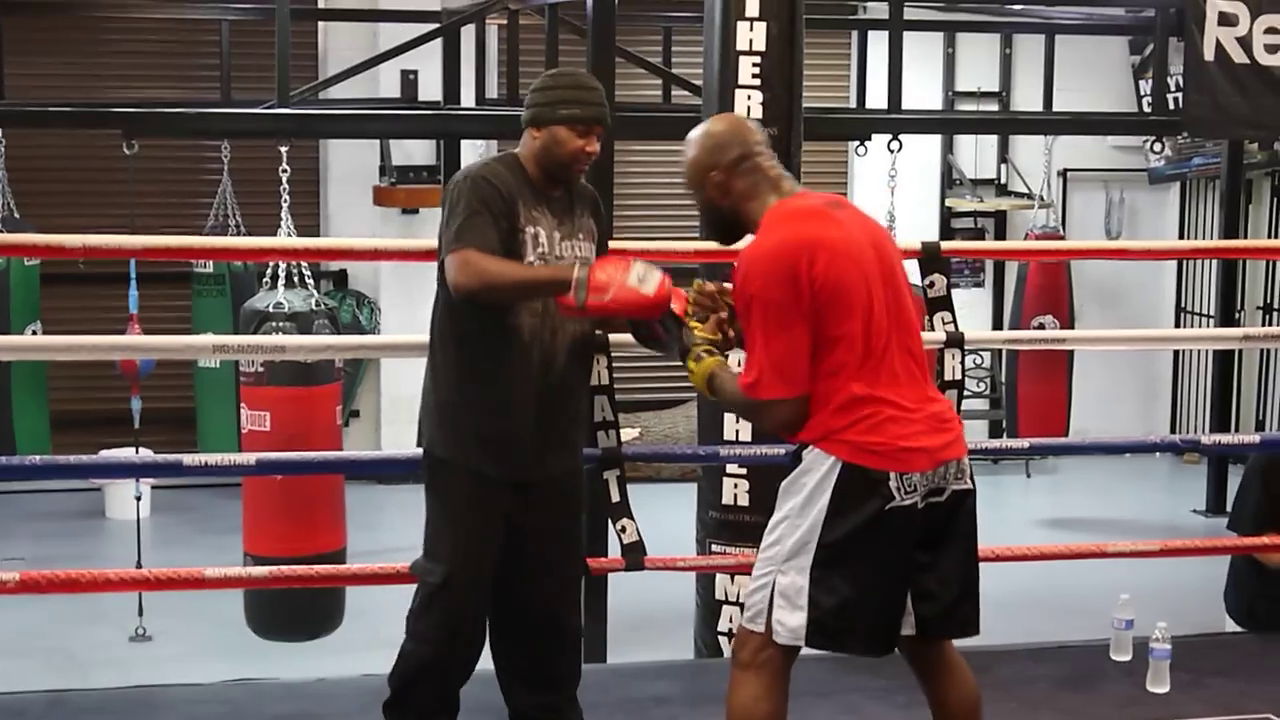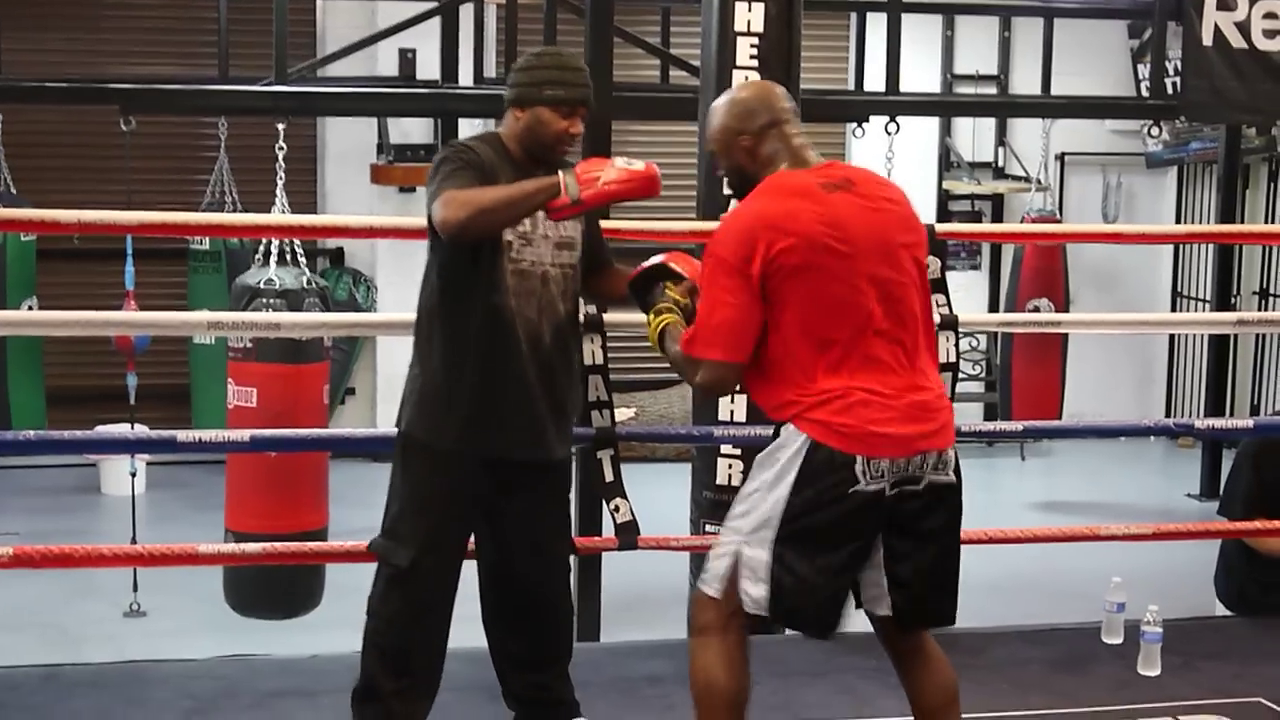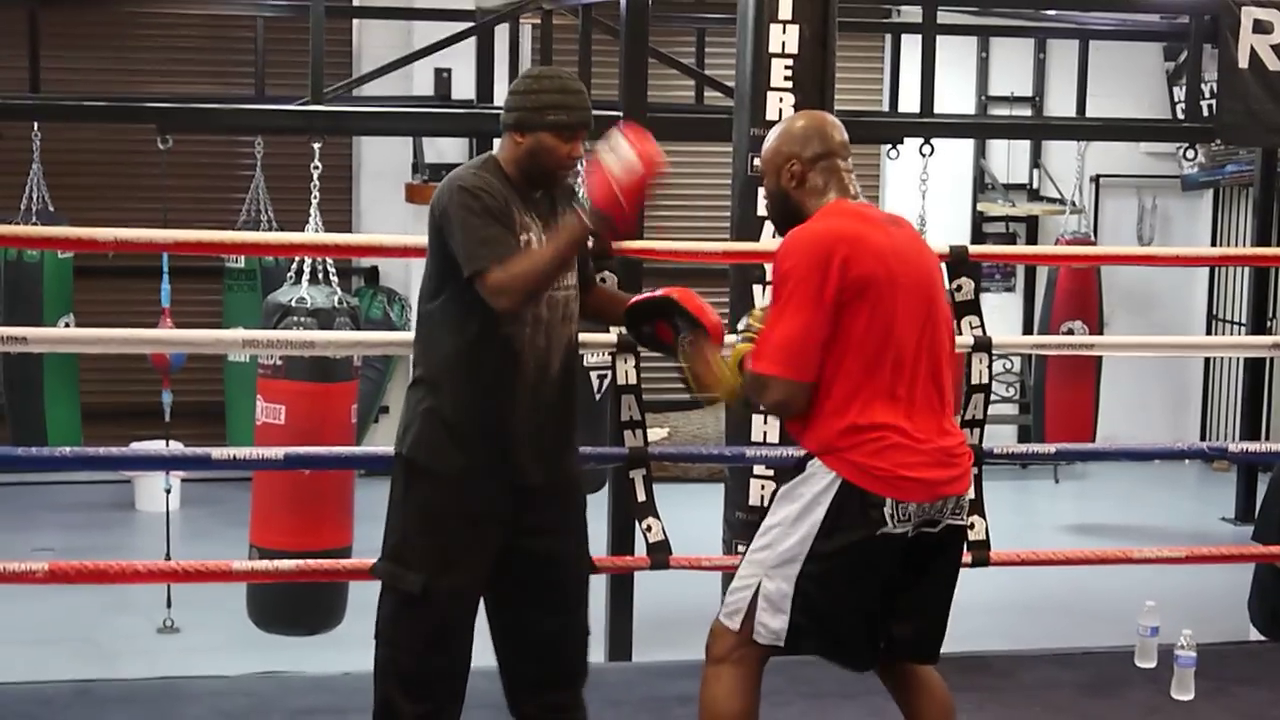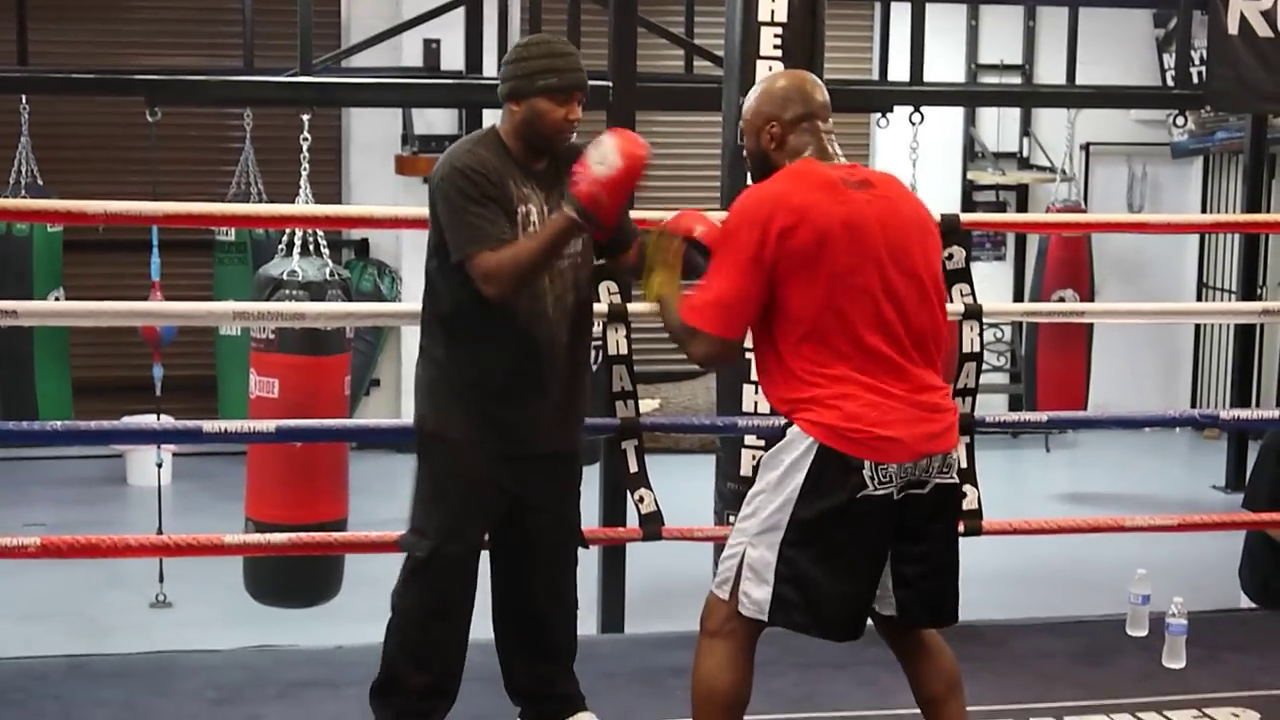
dt=0.4s
person 1, frame 1
left shoulder: (583, 203)
right shoulder: (483, 186)
left elbow: (599, 303)
right elbow: (464, 274)
left wrist: (651, 306)
right wrist: (576, 278)
left hip: (553, 441)
right hip: (472, 439)
left knee: (549, 597)
right knee: (456, 591)
person 1, frame 2
left shoulder: (569, 186)
right shoulder: (467, 161)
left elbow: (595, 278)
right elbow: (454, 218)
right wrist: (561, 187)
left hip: (538, 422)
right hip: (452, 421)
left knee: (538, 579)
right knee: (418, 576)
person 1, frame 3
left shoulder: (563, 195)
right shoulder: (469, 194)
left elbow: (580, 297)
right elbow: (509, 290)
right wrist: (592, 215)
left hip: (543, 444)
right hip: (455, 447)
left knee: (549, 598)
right knee: (431, 603)
person 1, frame 4
left shoulder: (574, 162)
right shoulder: (464, 171)
left elbow: (614, 245)
right elbow: (494, 277)
right wrist: (575, 213)
left hip: (548, 411)
right hip: (466, 413)
left knee: (544, 566)
right knee: (444, 565)
person 2, frame 1
left shoulder: (767, 255)
right shoulder: (847, 217)
left elbow: (778, 410)
left wrist: (705, 362)
right wrist: (739, 322)
left hip: (859, 467)
right hip: (941, 457)
left knee: (760, 651)
right knee: (930, 643)
person 2, frame 2
left shoulder: (748, 225)
right shoulder: (888, 197)
left elbow: (712, 375)
left wrist: (668, 316)
left hip: (833, 451)
right hip: (923, 443)
left knee: (717, 615)
right knee: (907, 632)
person 2, frame 3
left shoulder: (812, 243)
right shoulder: (909, 240)
left elbow: (781, 392)
left wrist: (716, 369)
right wrist: (761, 346)
left hip: (859, 482)
right hip: (940, 484)
left knee: (733, 649)
right knee: (904, 657)
person 2, frame 4
left shoulder: (766, 206)
right shoulder: (903, 200)
left elbow: (704, 333)
left wrist: (661, 275)
left hip: (842, 450)
right hip: (929, 443)
left knee: (727, 621)
right knee: (911, 625)
